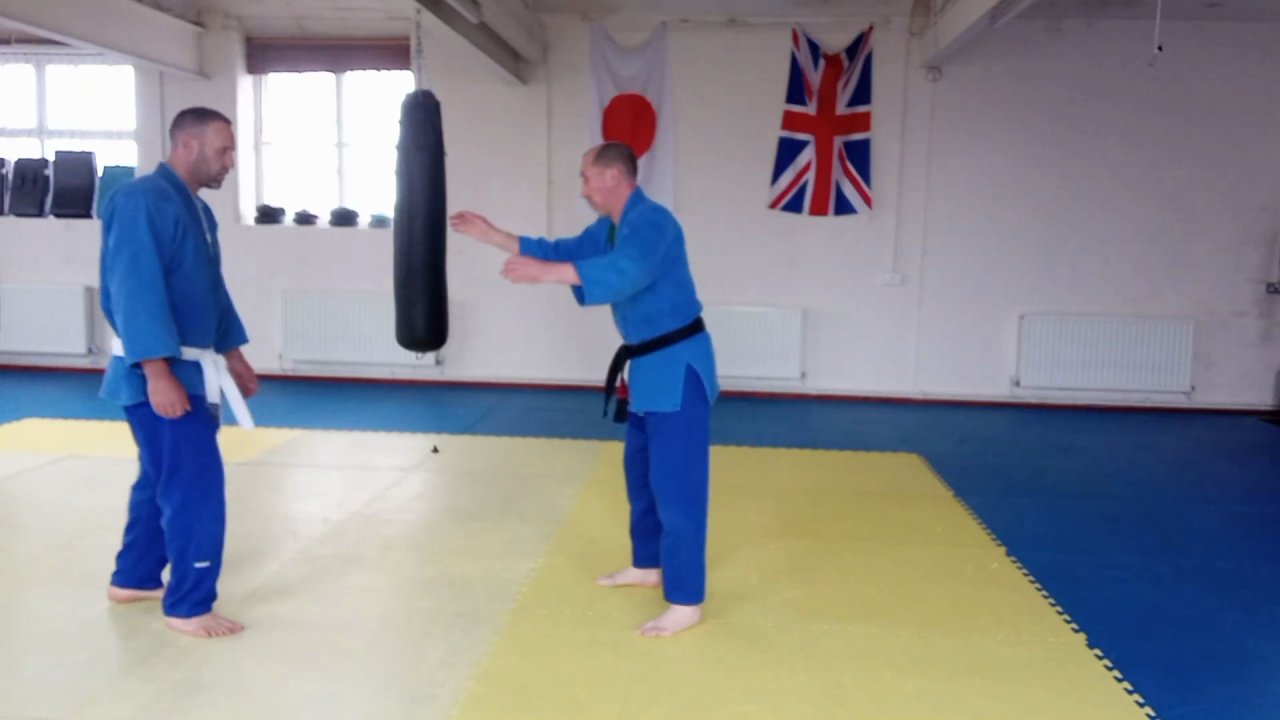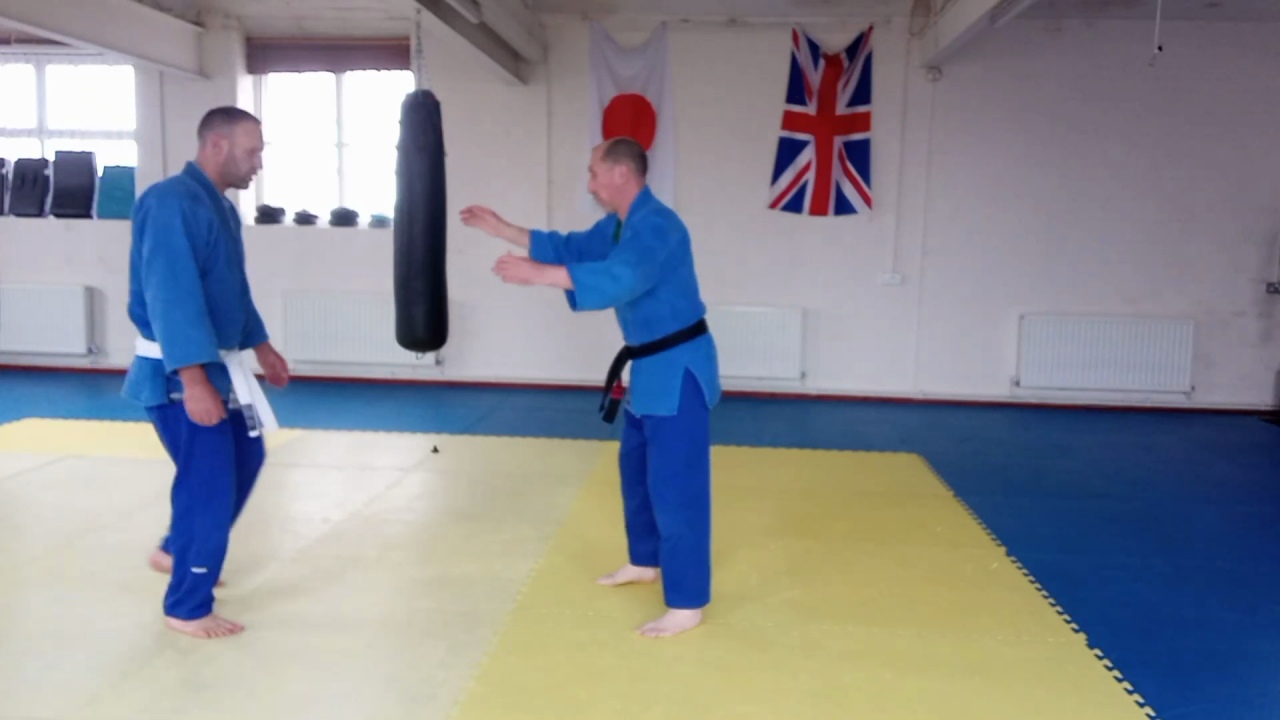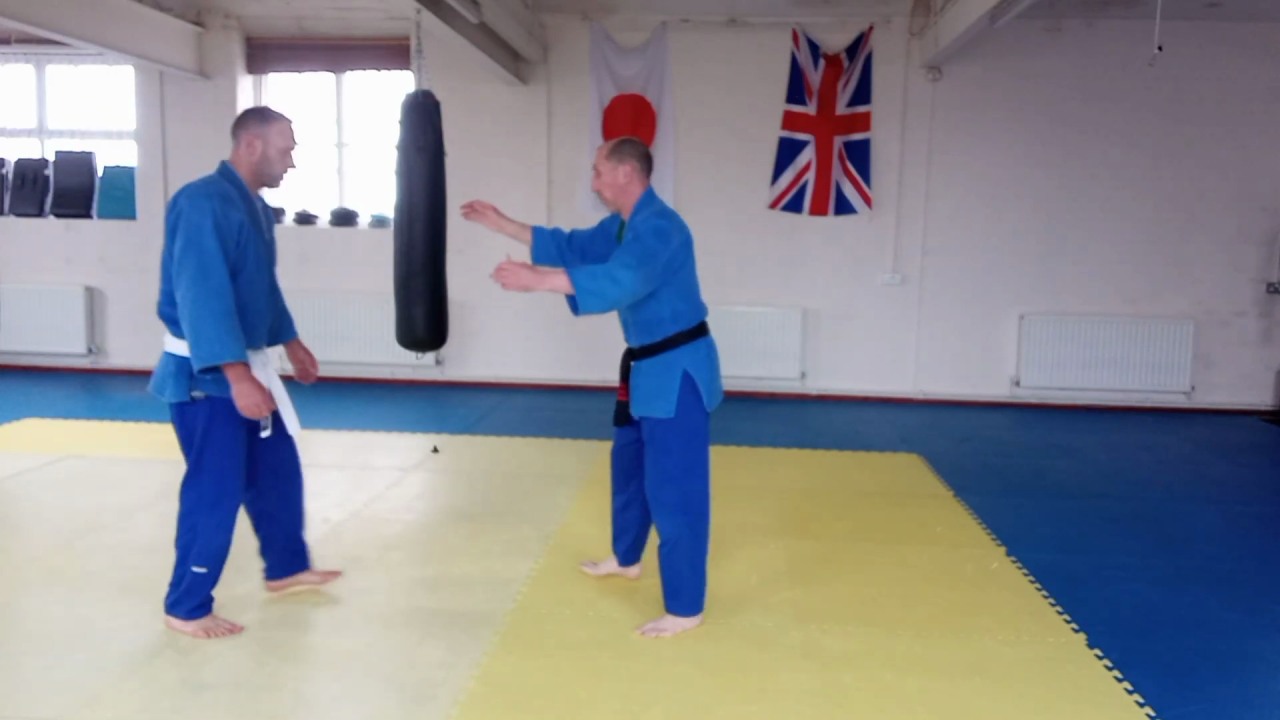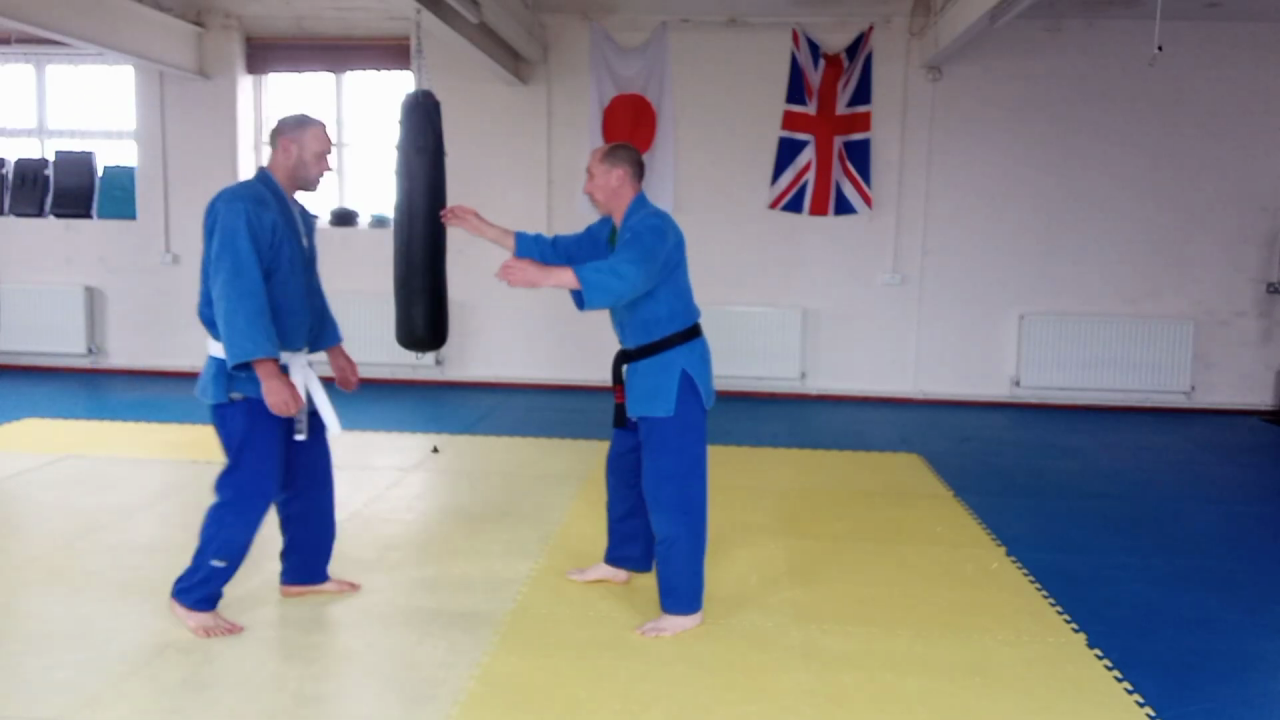
dt=0.2s
person 1, frame 1
left shoulder: (196, 209)
right shoulder: (141, 201)
right elbow: (136, 293)
left wrist: (233, 354)
right wrist: (159, 373)
left hip: (188, 367)
right hip: (157, 373)
left knee: (163, 478)
right knee: (196, 484)
left ankle: (134, 576)
right ankle: (186, 605)
person 1, frame 2
left shoulder: (219, 206)
right shoulder: (172, 204)
right elbow: (173, 298)
left wrist: (261, 346)
right wrist: (194, 380)
left hip: (214, 365)
right hip: (179, 373)
left knee: (243, 461)
right knee: (208, 485)
left ankle: (178, 550)
right ankle: (186, 606)
person 1, frame 3
left shoulder: (255, 207)
right shoulder: (203, 203)
right elbow: (203, 298)
left wrist: (291, 343)
right wrist: (237, 376)
left hip: (244, 367)
right hip: (205, 374)
left knee: (277, 468)
right knee: (214, 488)
left ankle: (286, 566)
right ankle: (186, 607)
person 1, frame 4
left shoulder: (297, 215)
right shoulder: (240, 207)
right elbow: (238, 298)
left wrist: (333, 350)
right wrist: (268, 373)
left hip: (287, 368)
right hip: (247, 375)
left knee: (310, 472)
right knee: (250, 486)
left ankle: (306, 573)
right ankle: (194, 598)
person 2, frame 1
left shoulder: (651, 223)
right shoulder: (609, 227)
left elbow: (622, 273)
right elbow: (565, 251)
left wrist: (545, 274)
right wrist: (492, 235)
left hip: (677, 365)
right hip: (649, 364)
left knee: (676, 482)
right knee: (642, 471)
left ankle: (685, 602)
right ankle: (648, 564)
person 2, frame 2
left shoulder: (655, 225)
right shoulder: (618, 224)
left elbow: (616, 279)
right elbow: (572, 248)
left wrist: (539, 274)
right wrist: (501, 229)
left hip: (678, 368)
right hip: (653, 365)
left knee: (675, 484)
right knee: (637, 468)
left ankle: (686, 604)
right ankle: (645, 560)
person 2, frame 3
left shoulder: (658, 226)
right shoulder: (622, 225)
left elbow: (619, 282)
right elbow: (573, 246)
left wrist: (539, 280)
right wrist: (503, 223)
left hip: (679, 370)
right hip: (653, 367)
left knee: (673, 487)
right knee: (629, 464)
left ankle: (685, 608)
right ankle: (625, 557)
person 2, frame 4
left shoulder: (652, 227)
right shoulder: (610, 229)
left elbow: (623, 278)
right elbow: (556, 249)
left wrist: (546, 278)
right wrist: (485, 229)
left hip: (673, 372)
right hip: (645, 369)
left knee: (671, 488)
right knee: (625, 470)
left ankle: (683, 607)
right ankle: (622, 561)
